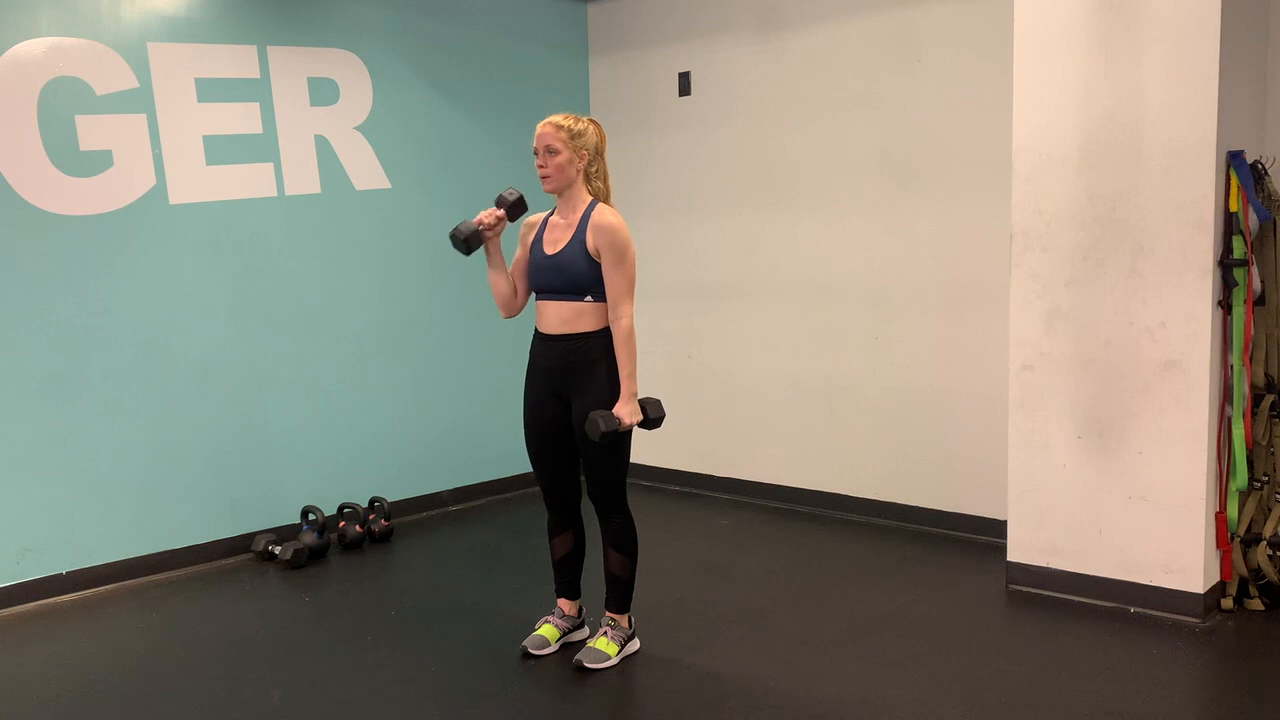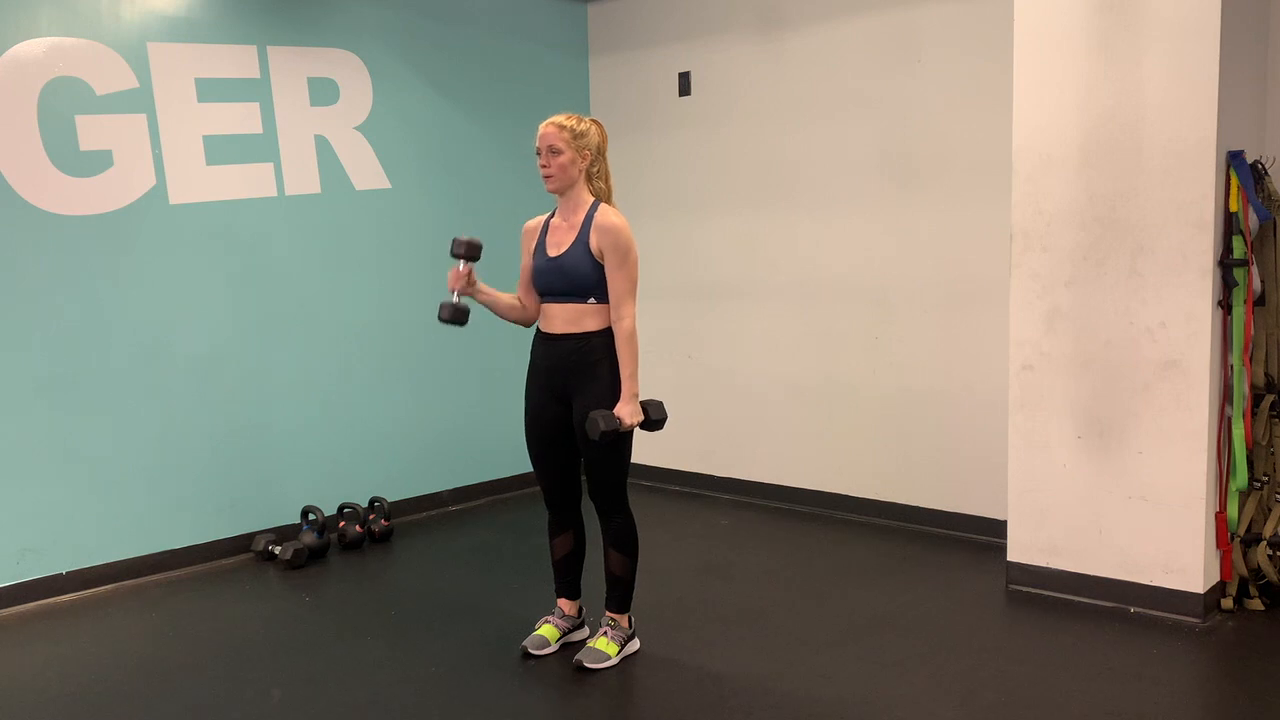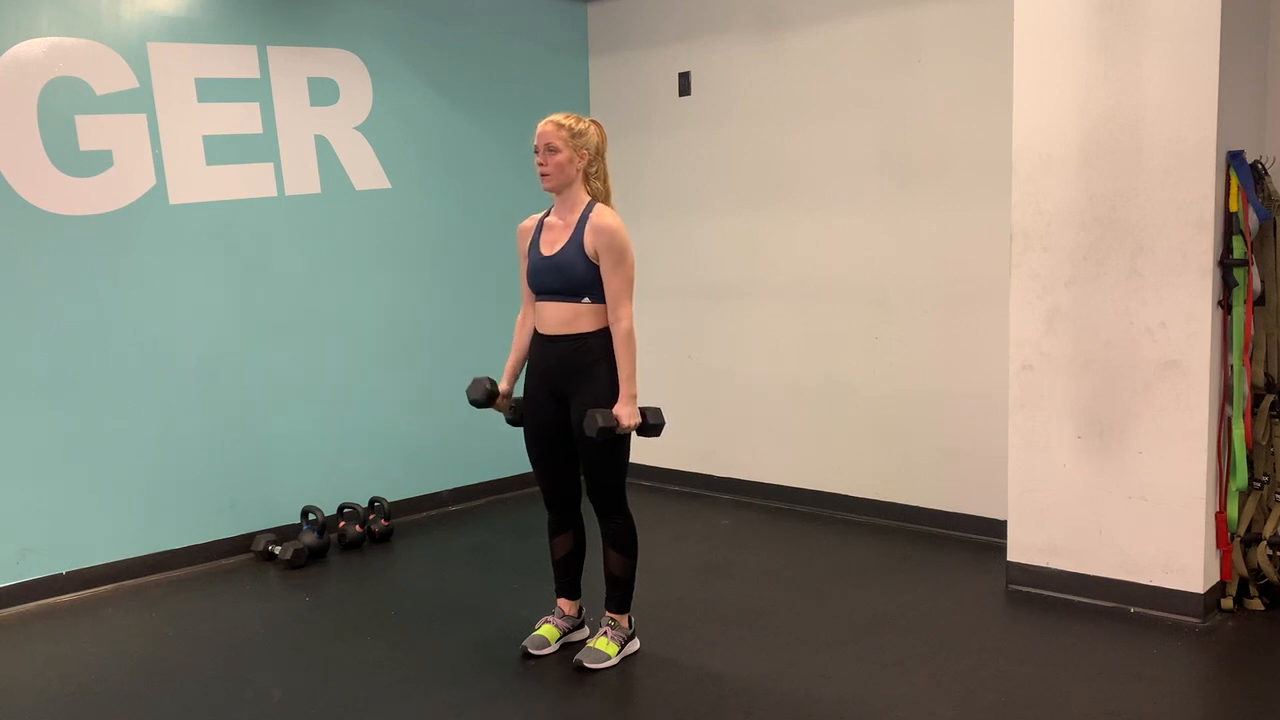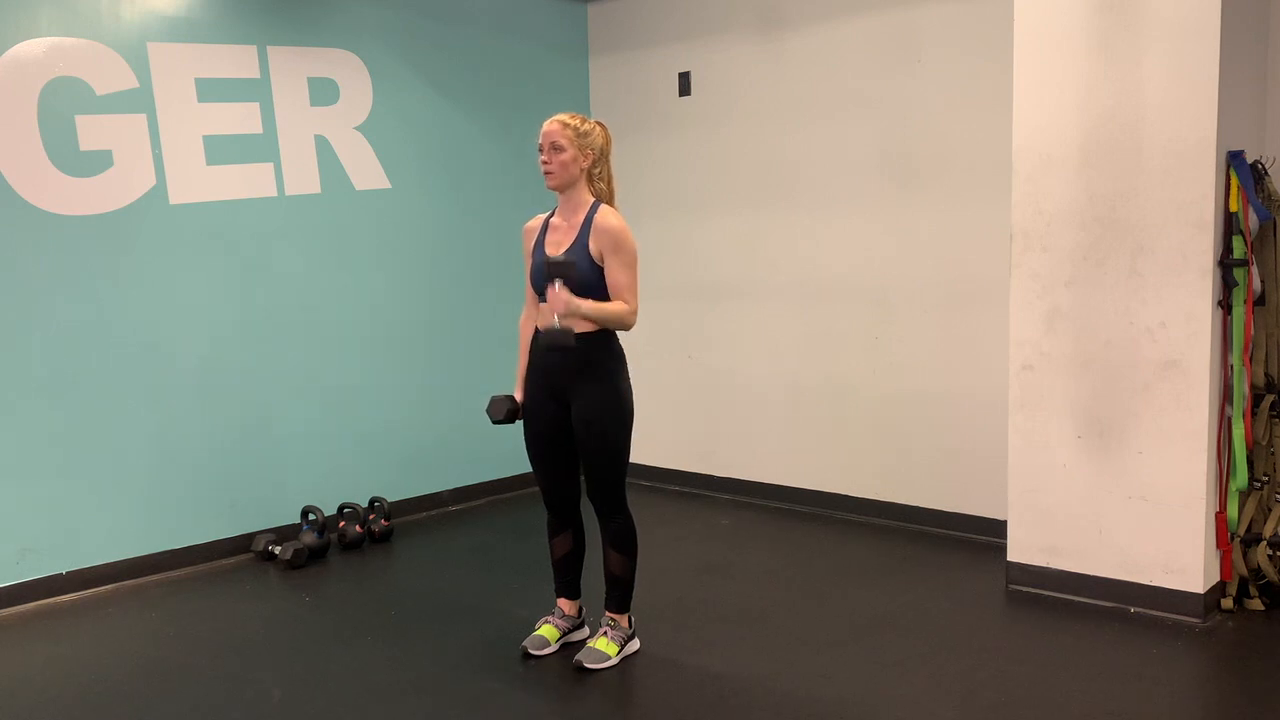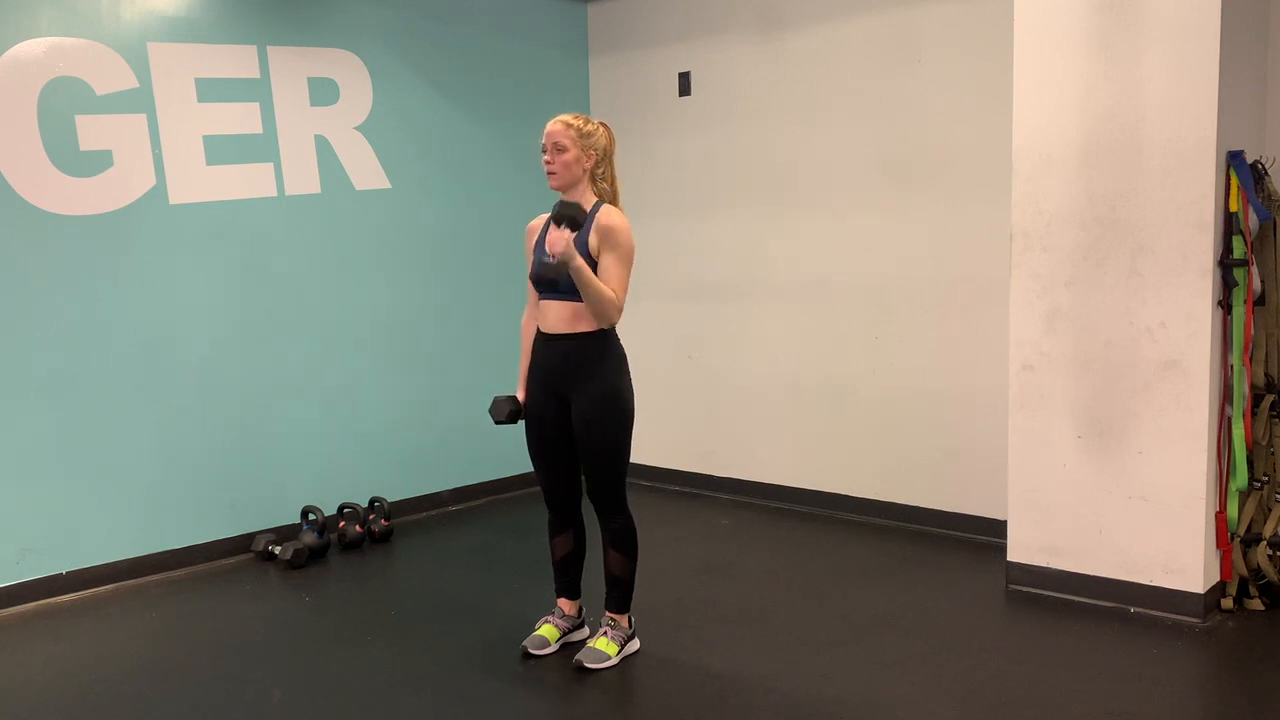
dt=0.7s
person 1, frame 1
left shoulder: (605, 224)
right shoulder: (533, 227)
left elbow: (622, 316)
right elbow: (509, 304)
left wrist: (628, 393)
right wrist: (491, 246)
left hip: (594, 367)
right hip: (544, 367)
left knee: (607, 499)
right knee: (557, 497)
left ankle: (619, 623)
right ankle: (567, 611)
person 1, frame 2
left shoulder: (608, 225)
right shoulder: (534, 230)
left elbow: (625, 315)
right elbow: (527, 308)
left wrist: (629, 393)
right wrist: (476, 290)
left hip: (596, 367)
right hip: (544, 368)
left knee: (608, 500)
right knee: (558, 498)
left ankle: (618, 623)
right ankle: (566, 611)
person 1, frame 3
left shoulder: (604, 225)
right shoulder: (530, 229)
left elbow: (622, 316)
left wrist: (627, 396)
right wrist: (508, 378)
left hip: (592, 367)
right hip: (545, 371)
left knee: (607, 500)
right knee: (557, 499)
left ankle: (619, 623)
right ankle: (567, 611)
person 1, frame 4
left shoulder: (608, 225)
right shoulder: (535, 230)
left elbow: (627, 313)
right elbow: (530, 311)
left wrist: (580, 306)
right wrist: (520, 381)
left hip: (596, 369)
right hip: (546, 371)
left knee: (607, 500)
right knee: (556, 498)
left ankle: (619, 624)
right ankle: (567, 611)
person 1, frame 5
left shoulder: (609, 223)
right shoulder: (538, 227)
left elbow: (610, 312)
left wrist: (575, 261)
right wrist: (522, 381)
left hip: (596, 368)
right hip: (547, 369)
left knee: (607, 499)
right knee: (558, 498)
left ankle: (619, 623)
right ankle: (567, 611)
